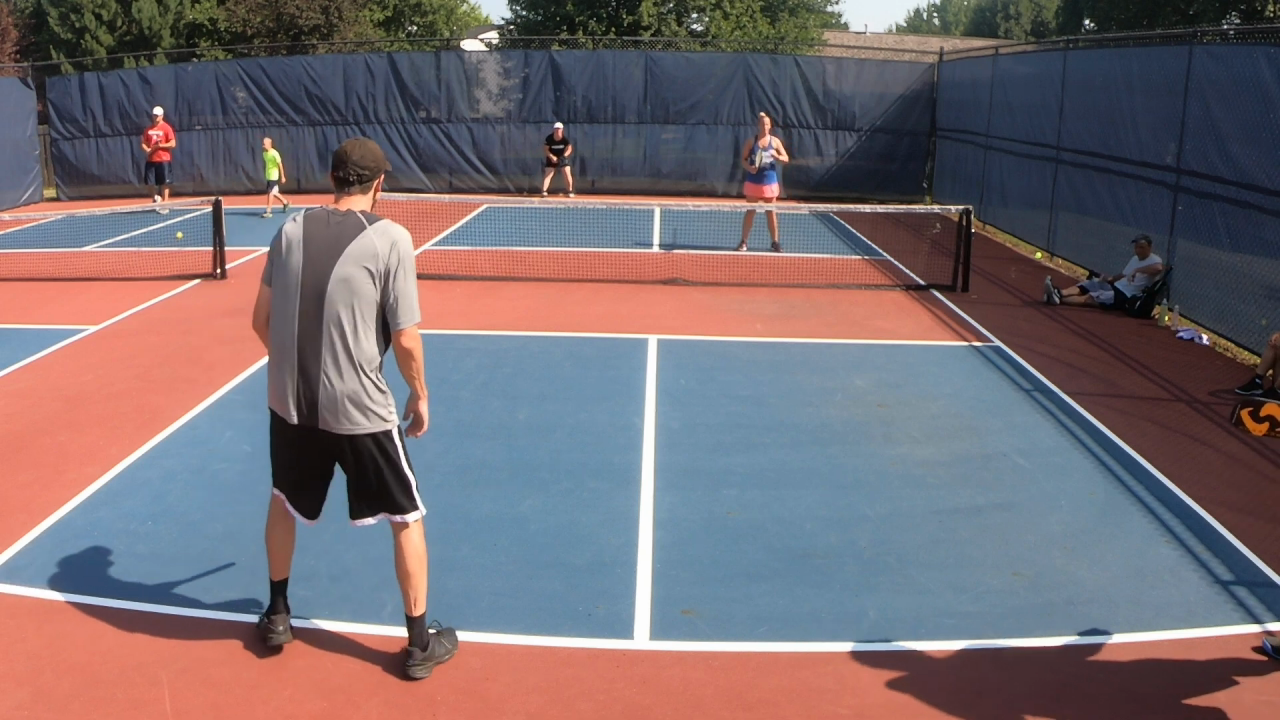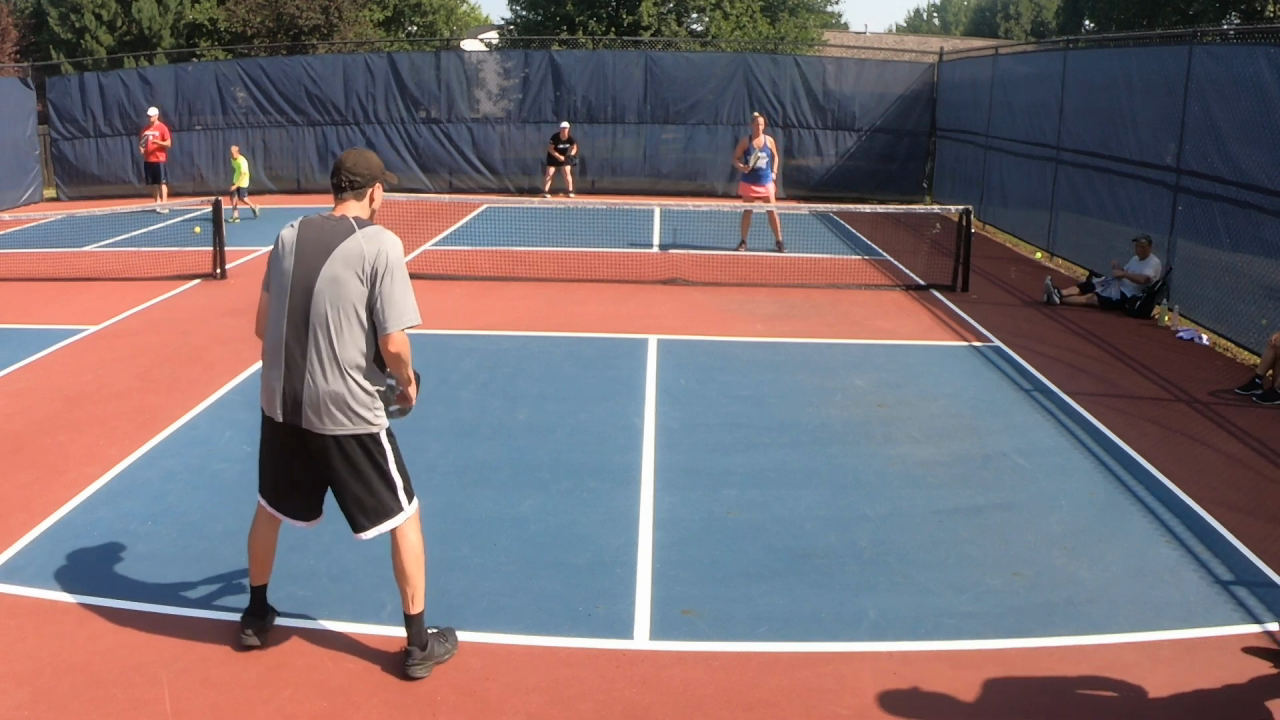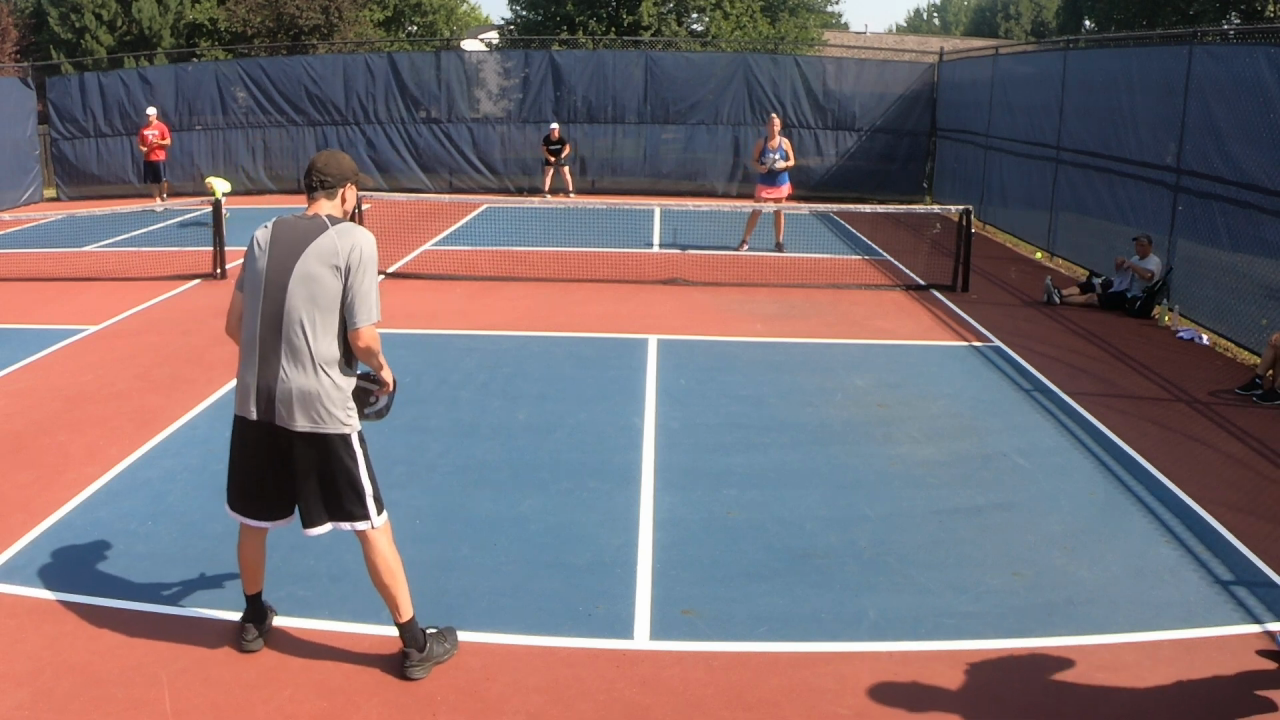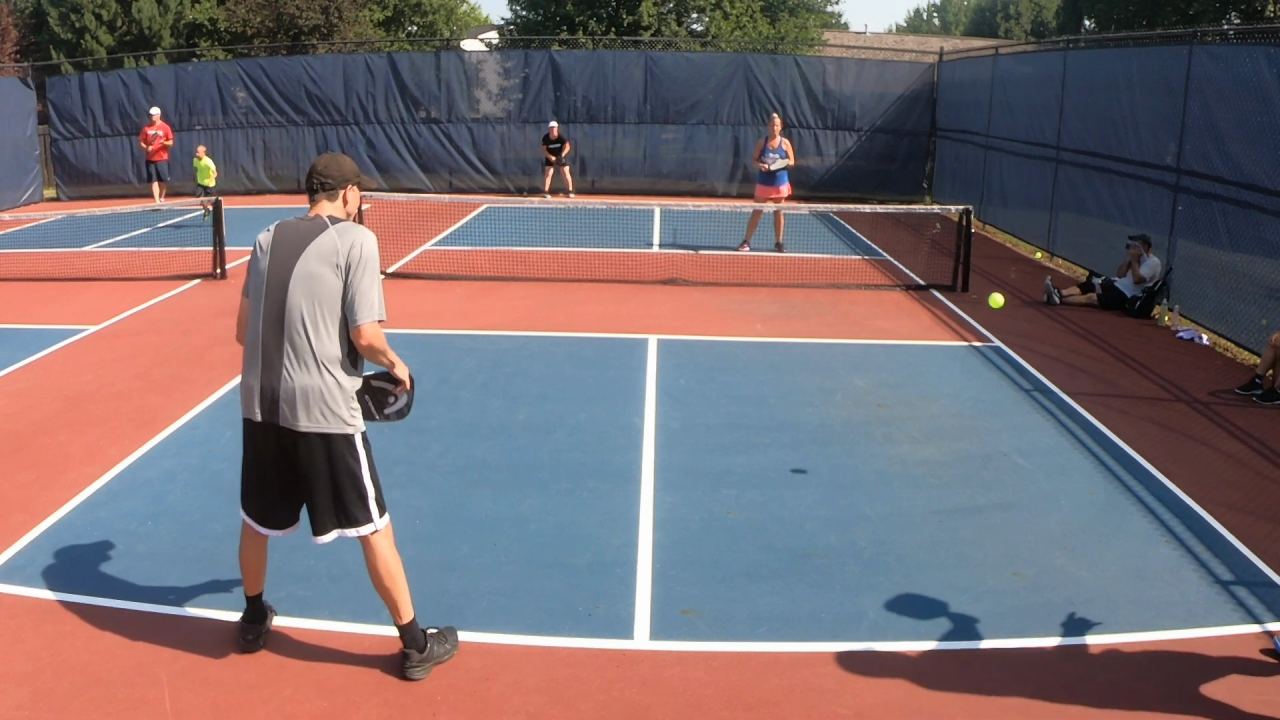
dt=0.5s
person 1, frame 1
left shoulder: (291, 229)
right shoulder: (390, 239)
left elbow: (260, 320)
right elbow: (405, 340)
right wrist: (420, 395)
left hip: (289, 399)
right hip: (361, 408)
left knee: (285, 501)
right knee: (407, 518)
left ankle: (276, 613)
right ankle: (419, 643)
person 1, frame 2
left shoulder: (289, 235)
right shoulder: (381, 244)
left elbow: (263, 326)
right elbow: (394, 345)
right wrist: (408, 384)
left hip: (281, 402)
right hip: (348, 409)
left knee: (269, 507)
right knee: (404, 517)
left ankle: (255, 612)
right ankle: (419, 642)
person 1, frame 3
left shoulder: (263, 236)
right shoulder: (355, 241)
left elbow: (234, 325)
right elbow: (363, 339)
right wrist: (382, 368)
left hip: (256, 402)
right hip: (321, 408)
left knee: (252, 516)
right knee: (372, 525)
left ankle: (254, 617)
right ankle: (415, 643)
person 1, frame 4
left shoulder: (267, 238)
right shoulder: (354, 240)
left elbow: (244, 331)
right elbow: (365, 337)
right wrist: (395, 364)
left hip: (260, 403)
right hip: (325, 408)
left knee: (257, 517)
right knee: (373, 528)
left ankle: (253, 618)
right ankle: (415, 645)
